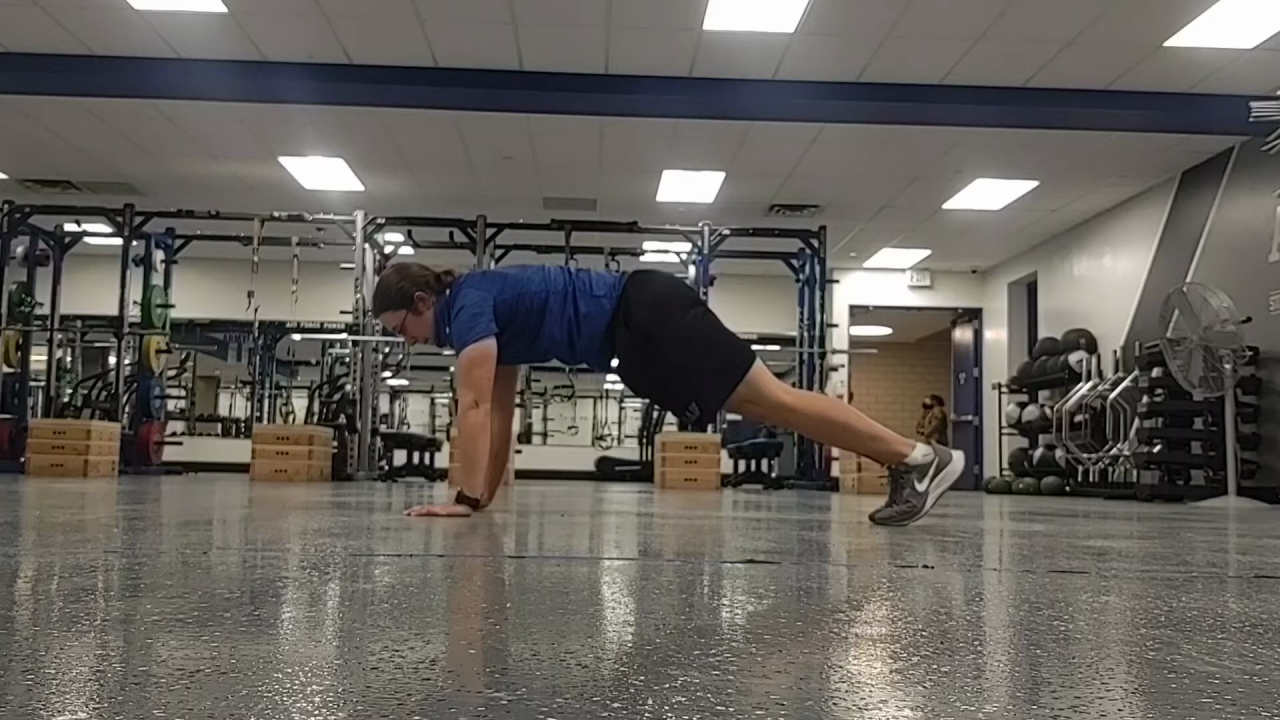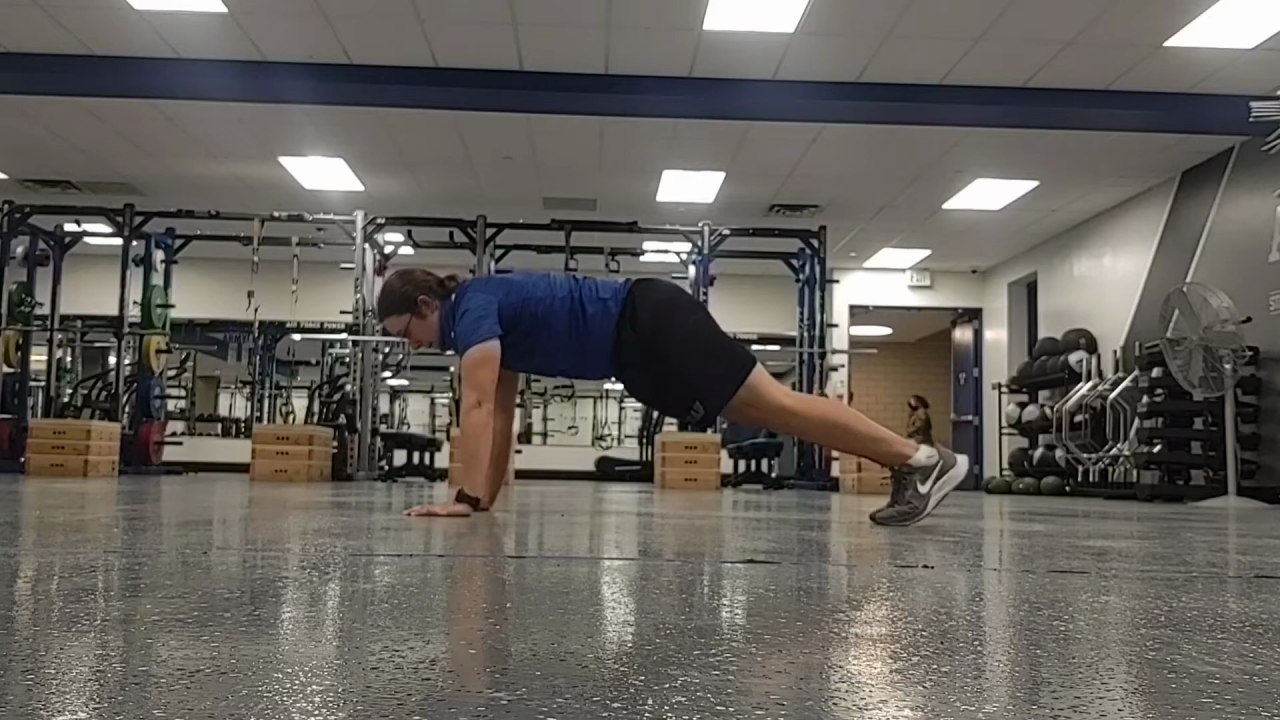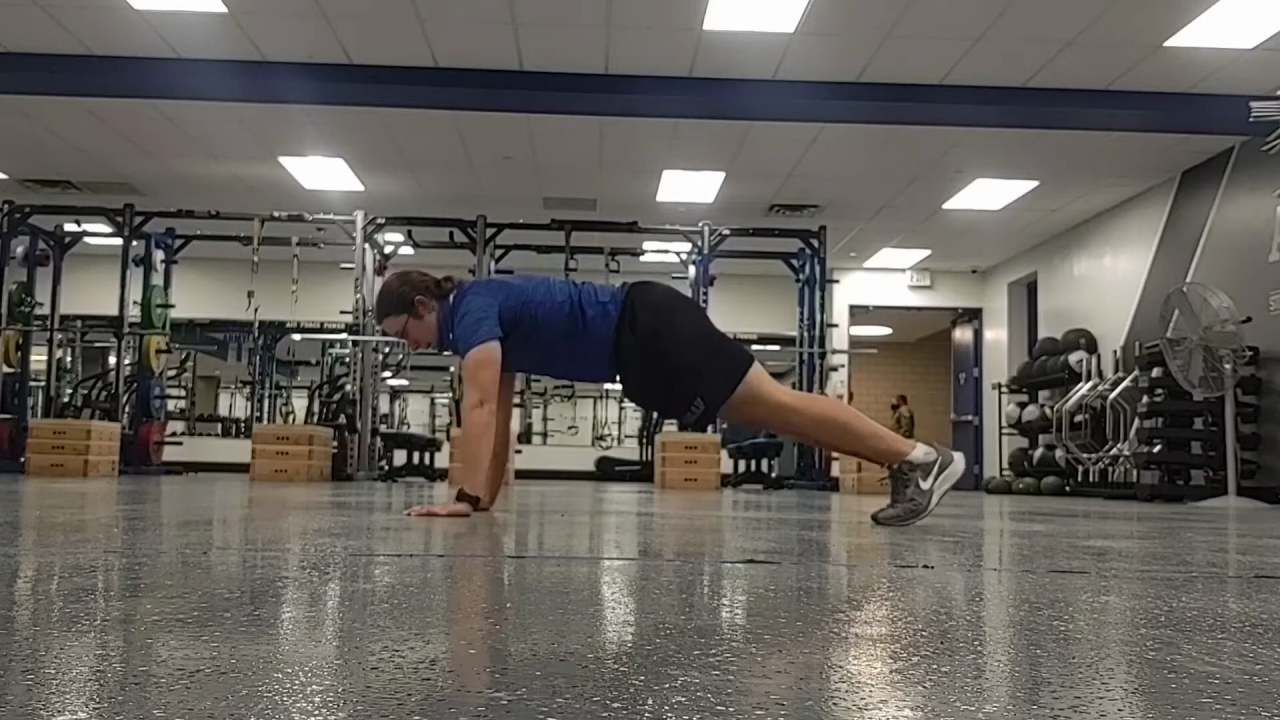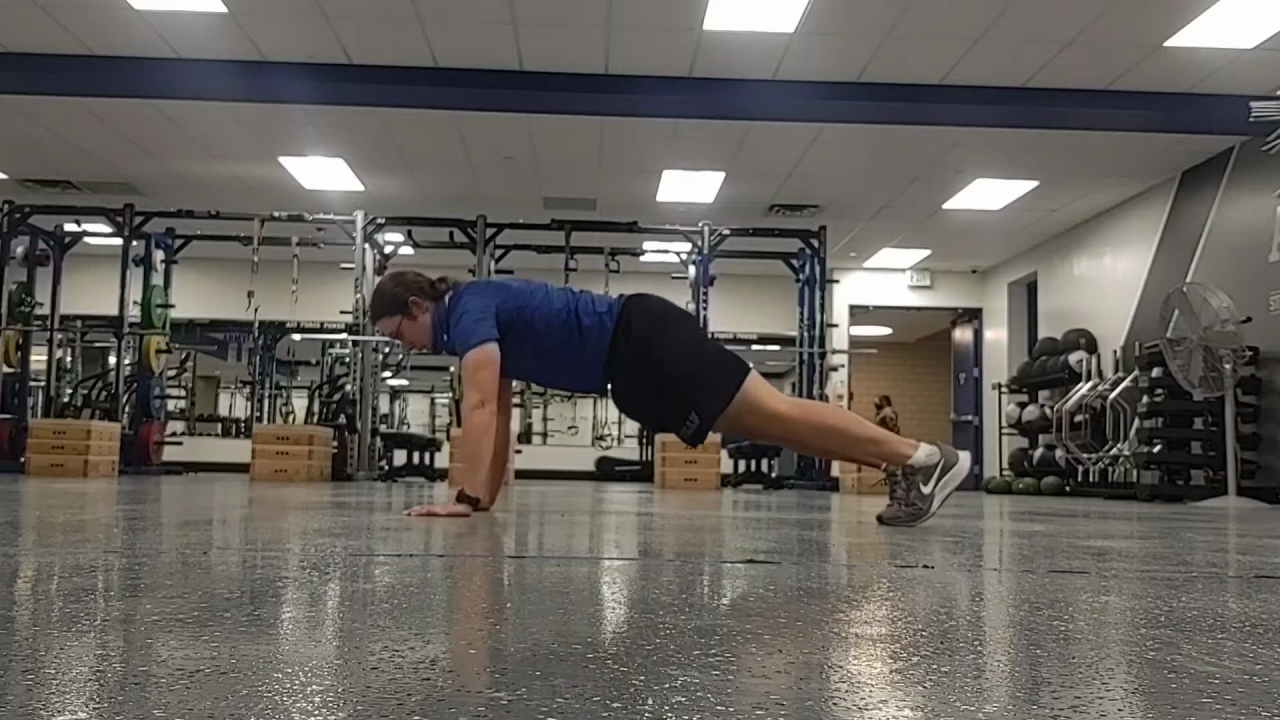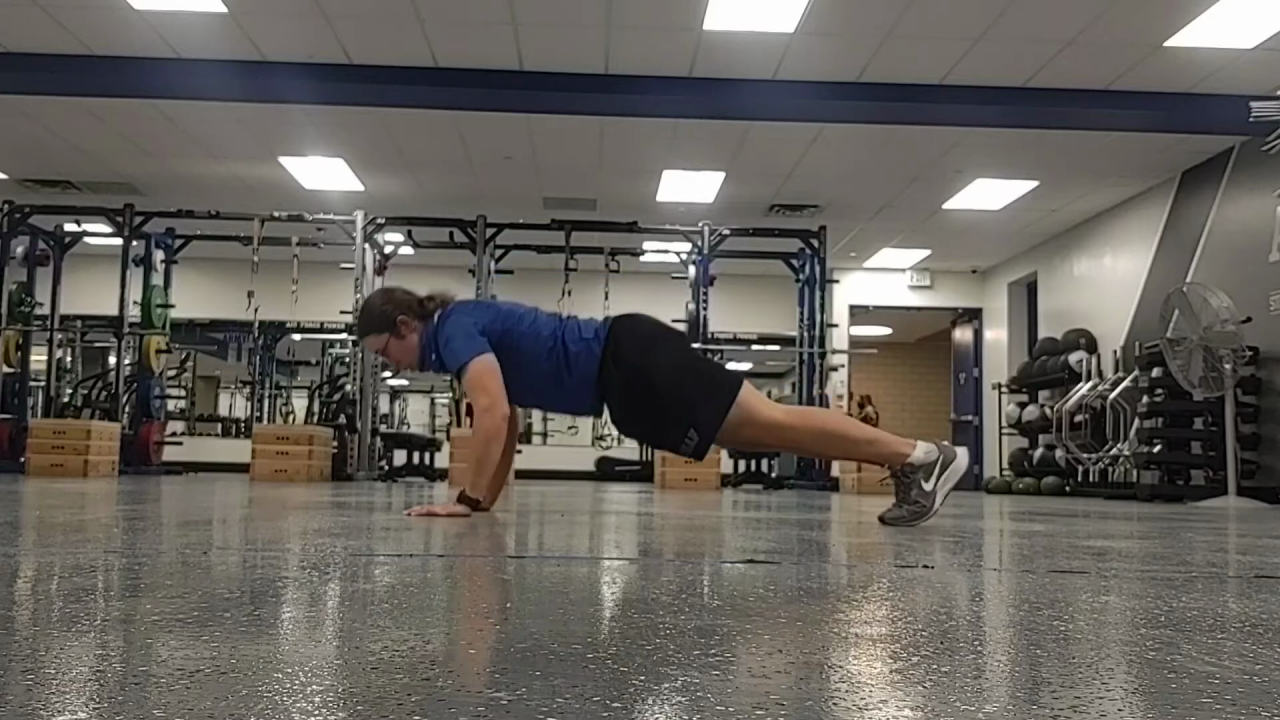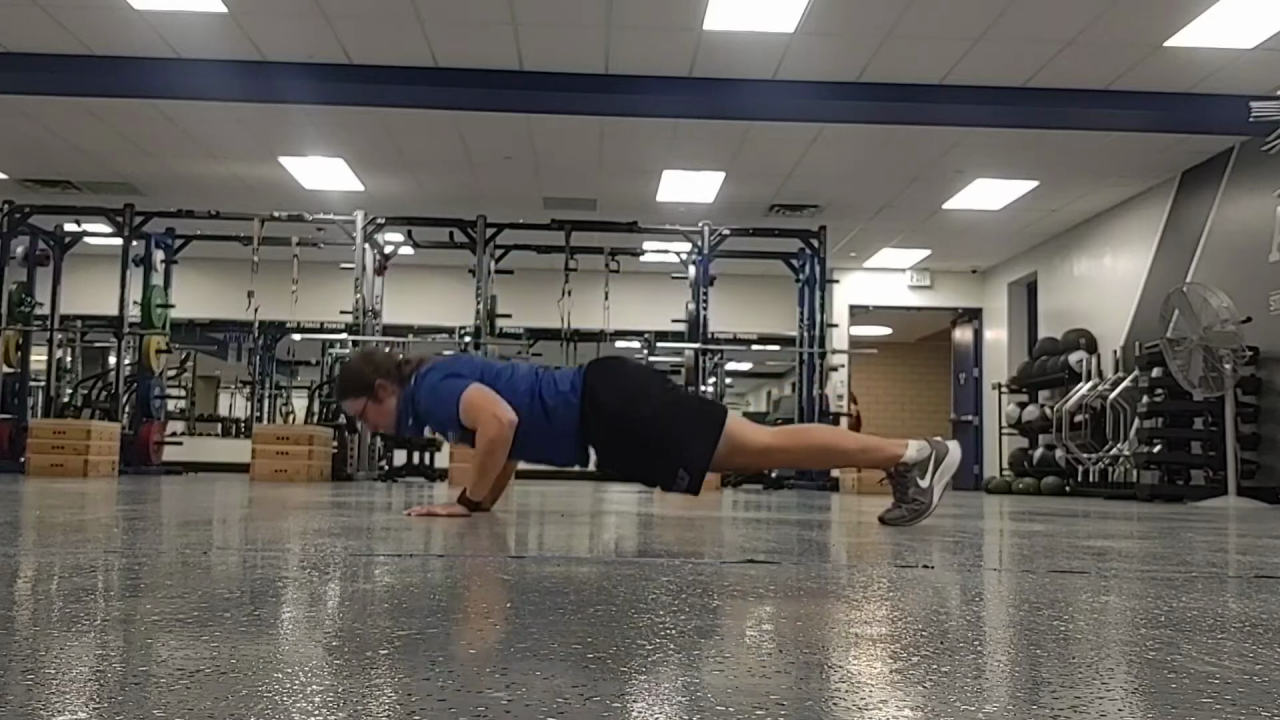
dt=0.2s
person 1, frame 1
left shoulder: (468, 302)
right shoulder: (485, 310)
left elbow: (474, 404)
right elbow: (501, 407)
left wrist: (466, 498)
right wrist: (487, 495)
left hip: (647, 317)
right hip: (641, 327)
left knee: (774, 400)
right knee: (765, 404)
left ankle: (920, 458)
right ankle: (911, 461)
person 1, frame 2
left shoulder: (472, 307)
right shoulder: (486, 316)
left elbow: (476, 405)
right elbow: (501, 411)
left wrist: (465, 498)
right wrist: (488, 497)
left hip: (650, 324)
right hip: (643, 341)
left knee: (777, 405)
right knee: (768, 413)
left ankle: (924, 460)
right ankle: (914, 462)
person 1, frame 3
left shoulder: (472, 308)
right shoulder: (482, 315)
left elbow: (479, 405)
right elbow: (499, 412)
left wrist: (466, 498)
right wrist: (488, 497)
left hip: (648, 327)
right hip: (639, 345)
left knee: (775, 403)
right knee: (763, 414)
left ankle: (922, 457)
right ankle: (909, 462)
person 1, frame 4
left shoulder: (467, 310)
right shoulder: (476, 314)
left elbow: (481, 407)
right elbow: (498, 411)
left wrist: (468, 498)
right wrist: (488, 496)
left hip: (641, 339)
right hip: (632, 355)
left knee: (772, 412)
right knee: (763, 425)
left ankle: (924, 457)
right ankle: (913, 461)
person 1, frame 5
left shoulder: (454, 329)
right shoulder: (464, 326)
left elbow: (495, 413)
right elbow: (507, 417)
left wrist: (468, 498)
right wrist: (487, 496)
left hip: (630, 360)
right hip: (623, 369)
left knee: (770, 421)
right knee: (762, 432)
left ankle: (921, 455)
right ankle: (915, 463)
person 1, frame 6
left shoulder: (431, 390)
right shoulder: (439, 382)
left elbow: (501, 421)
right elbow: (504, 439)
left wrist: (469, 501)
right wrist: (481, 498)
left hip: (610, 403)
right hip: (603, 408)
left knee: (760, 444)
right knee: (754, 449)
left ankle: (915, 454)
right ankle: (909, 456)
